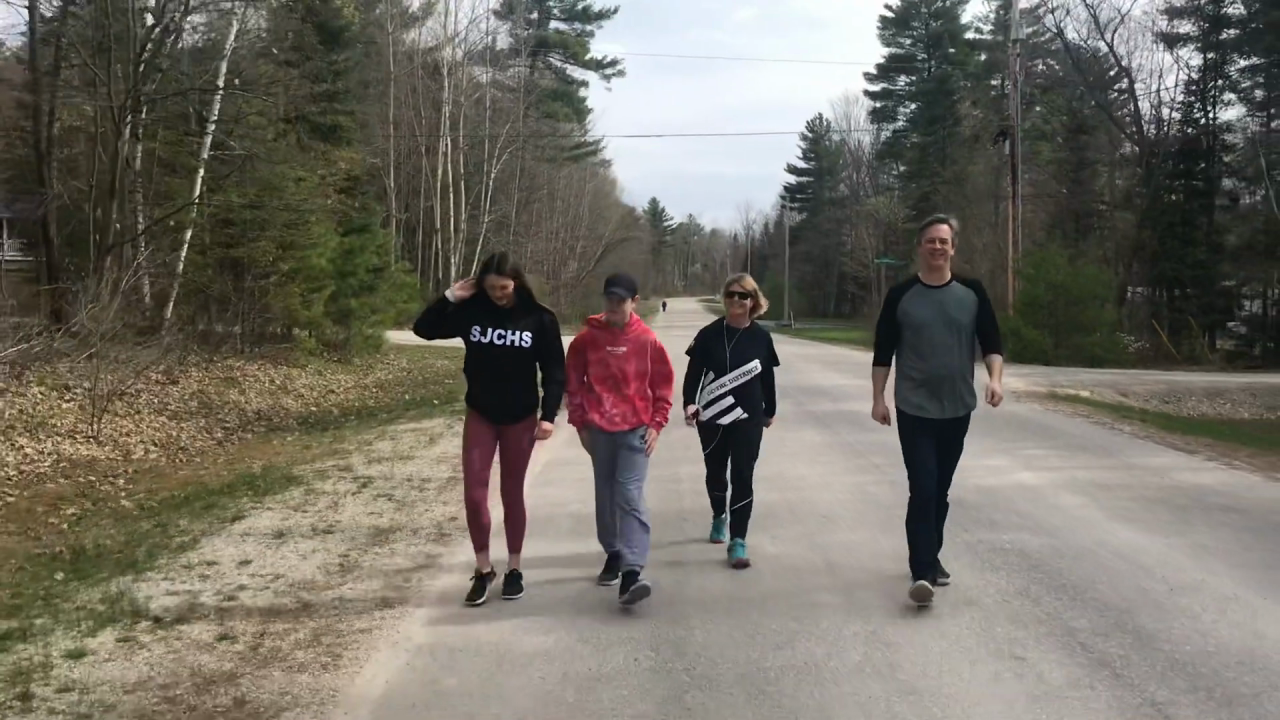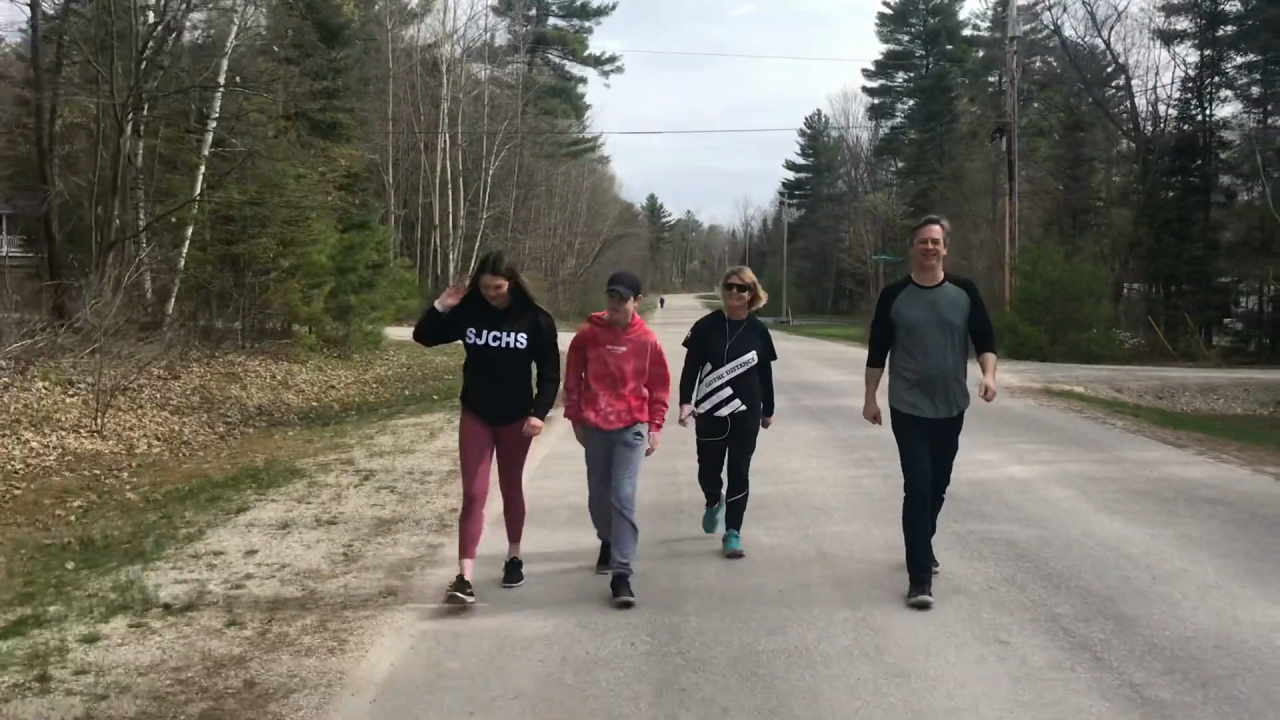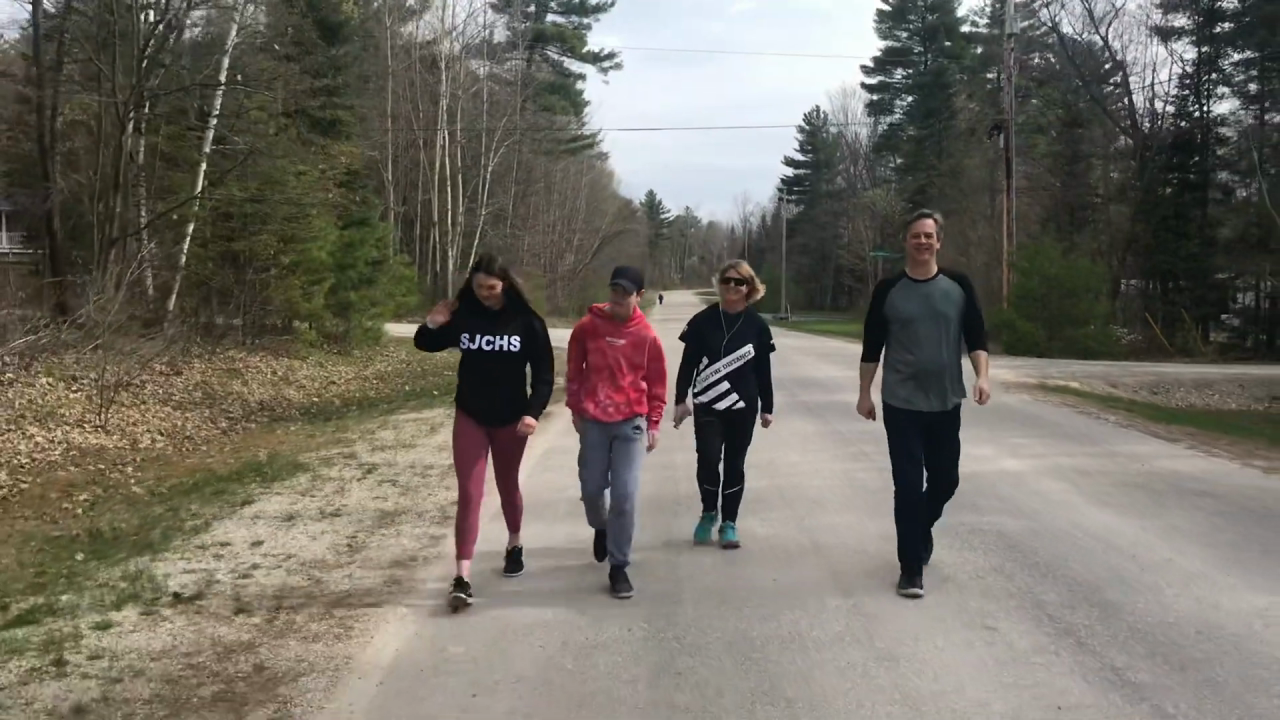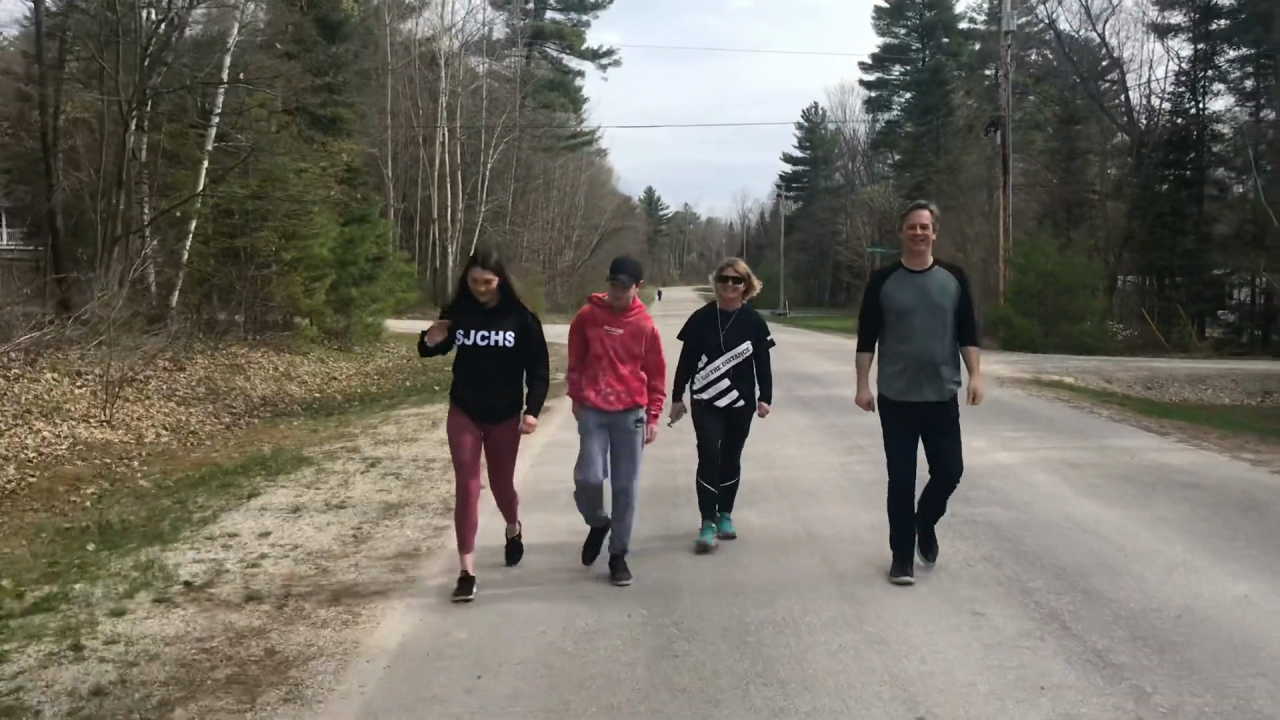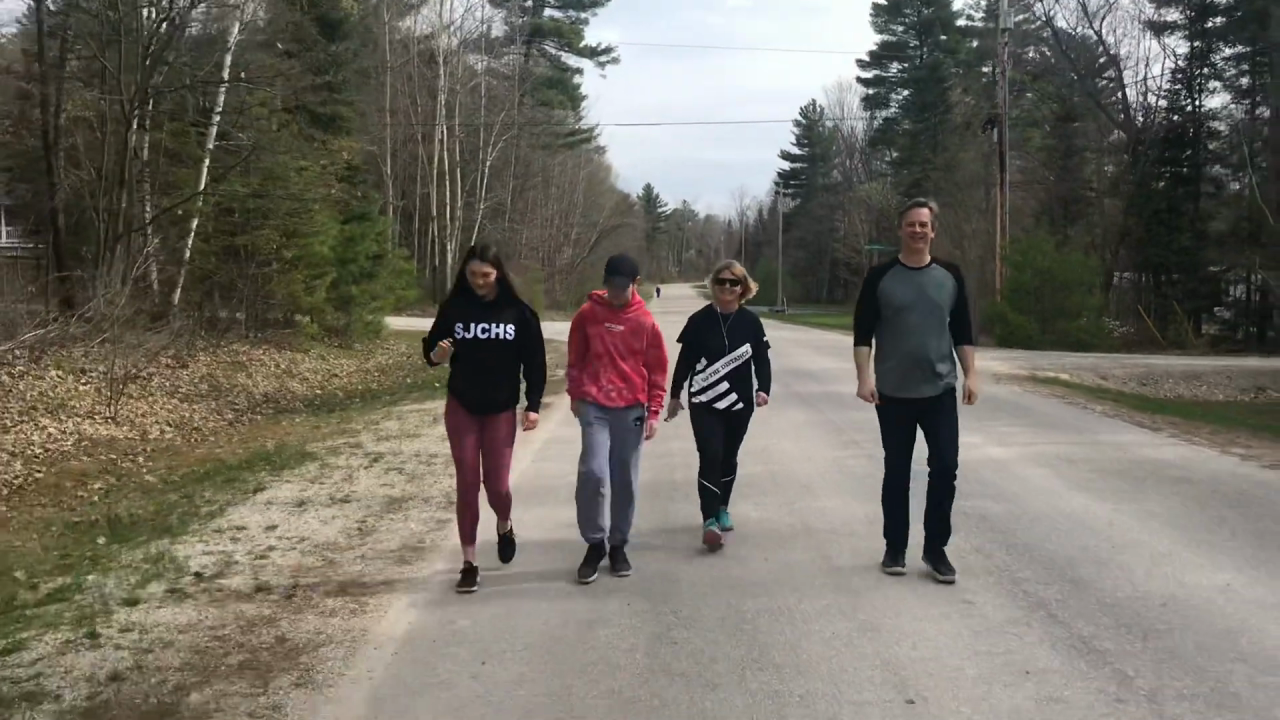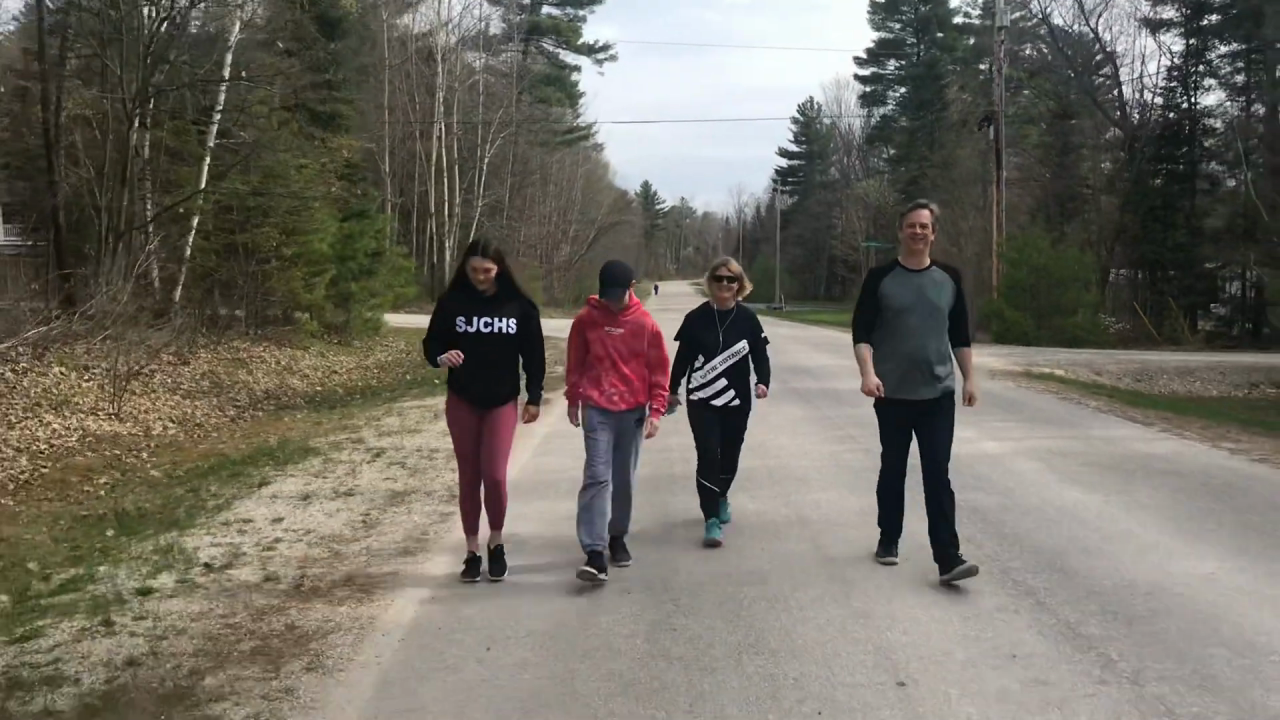
dt=0.1s
person 1, frame 1
left shoulder: (972, 292)
right shoulder: (900, 295)
left elbow: (991, 341)
right elbow: (883, 352)
left wrist: (995, 378)
right wrist: (878, 399)
left hip: (958, 408)
right hip: (914, 409)
left knee: (940, 490)
right knee: (923, 490)
left ankle: (931, 560)
right ankle: (922, 575)
person 1, frame 2
left shoulder: (965, 292)
right shoulder: (894, 296)
left elbow: (985, 340)
right elbow: (877, 351)
left wrist: (988, 374)
right wrist: (870, 399)
left hip: (951, 408)
right hip: (908, 408)
left knee: (937, 487)
right knee: (918, 489)
left ankle: (923, 546)
right ankle: (920, 577)
person 1, frame 3
left shoulder: (958, 286)
right shoulder: (888, 290)
left elbow: (976, 337)
right elbow: (872, 347)
left wrist: (982, 376)
right wrist: (864, 394)
left hip: (947, 403)
right hip: (901, 405)
left knee: (945, 479)
right knee: (908, 485)
left ankle: (922, 527)
right ankle: (911, 567)
person 1, frame 4
left shoulder: (953, 278)
right shoulder: (883, 281)
left elbow: (968, 332)
right elbow: (867, 338)
left wrist: (975, 375)
right wrist: (862, 385)
left hip: (942, 394)
right hip: (896, 396)
left knee: (949, 470)
right knee: (901, 476)
left ankle: (926, 525)
right ankle: (902, 555)
person 1, frame 5
left shoulder: (950, 276)
right shoulder: (880, 276)
left elbow: (962, 331)
right elbow: (863, 332)
left wrist: (970, 375)
right wrist: (864, 377)
left hip: (940, 390)
right hip: (893, 392)
left knee: (945, 469)
right knee: (897, 471)
left ankle: (935, 549)
right ankle: (895, 548)
person 1, frame 6
left shoulder: (949, 278)
right shoulder: (880, 277)
left elbow: (960, 333)
right elbow: (862, 331)
left wrist: (969, 378)
right wrist: (867, 372)
left hip: (939, 392)
right hip: (892, 392)
left knee: (938, 472)
right knee: (893, 468)
left ankle: (947, 557)
right ankle: (889, 537)
person 2, frame 1
left shoulder: (539, 319)
right shoulder: (471, 310)
left elbow: (555, 371)
right elbow: (423, 330)
left wrist: (549, 414)
right wrist: (450, 298)
left hip: (521, 419)
right hip: (479, 416)
left knee: (512, 494)
right knee: (474, 497)
left ankle: (514, 568)
right ankle: (482, 569)
person 2, frame 2
left shoulder: (535, 318)
right shoulder: (468, 312)
left elbow: (550, 371)
right elbow: (423, 337)
left wrist: (539, 412)
right wrist: (441, 307)
left hip: (516, 418)
right hip: (475, 415)
left knee: (511, 488)
right knee: (473, 494)
left ankle: (514, 556)
right ankle: (465, 577)
person 2, frame 3
left shoulder: (527, 321)
right shoulder: (463, 315)
left elbow: (544, 372)
right elbow: (427, 343)
left wrist: (534, 411)
right wrist: (431, 325)
left hip: (510, 419)
right hip: (469, 417)
left knee: (508, 486)
right knee: (469, 494)
left ankle: (514, 544)
right ankle: (462, 578)
person 2, frame 4
left shoulder: (521, 318)
right shoulder: (458, 311)
left elbow: (538, 368)
right elbow: (435, 350)
left wrist: (533, 409)
right wrist: (429, 341)
left hip: (505, 416)
right hip: (463, 414)
left knee: (501, 485)
right knee: (466, 489)
left ankle: (513, 530)
right ankle: (467, 572)
person 2, frame 5
left shoulder: (518, 311)
right shoulder: (454, 307)
left elbow: (535, 362)
right elbow: (432, 346)
left wrist: (533, 405)
right wrist: (434, 353)
left hip: (501, 410)
right hip: (460, 408)
left knee: (497, 484)
right knee: (466, 485)
left ankle: (505, 526)
right ankle: (469, 562)
person 2, frame 6
left shoulder: (519, 305)
right shoulder: (452, 301)
left elbow: (534, 354)
right elbow: (431, 344)
left wrist: (534, 398)
right wrist: (441, 357)
left hip: (502, 403)
right hip: (461, 401)
left knee: (494, 476)
right knee: (469, 476)
left ankle: (496, 542)
right ankle: (472, 551)
person 3, frame 1
left shoulder: (647, 341)
right shoulder: (586, 339)
left elbow: (663, 383)
right elbow: (574, 383)
left wrist: (657, 423)
right wrist: (579, 423)
left hip: (635, 431)
right hip: (599, 430)
left knee: (631, 499)
right knee: (606, 497)
left ankle: (631, 574)
right ankle: (612, 552)
person 3, frame 2
left shoulder: (647, 341)
right shoulder: (587, 335)
left elbow: (659, 385)
right elbow: (573, 379)
left wrist: (655, 425)
right wrist: (575, 418)
left hip: (631, 428)
right hip: (594, 427)
left knee: (623, 498)
right knee: (599, 493)
left ankle: (622, 575)
right ankle: (607, 541)
person 3, frame 3
left shoulder: (646, 336)
right shoulder: (587, 327)
left elbow: (657, 381)
right elbow: (574, 370)
left wrist: (654, 423)
right wrist: (575, 408)
left hip: (631, 422)
right hip: (592, 421)
left knee: (624, 493)
right knee: (593, 486)
left ankle: (618, 565)
right ankle: (602, 527)
person 3, frame 4
left shoulder: (645, 326)
right shoulder: (587, 316)
left elbow: (656, 373)
right elbow: (576, 361)
left wrist: (653, 416)
right wrist: (576, 397)
left hip: (631, 412)
right hip: (593, 410)
left knee: (625, 485)
right knee: (588, 478)
left ankle: (618, 554)
right ankle: (597, 523)
person 3, frame 5
left shoulder: (646, 322)
right shoulder: (587, 315)
left elbow: (657, 369)
right elbow: (575, 358)
left wrist: (654, 411)
right wrist: (576, 395)
left hip: (632, 409)
right hip: (594, 407)
left knee: (625, 480)
right knee: (592, 472)
left ankle: (618, 545)
right ankle: (594, 543)
person 3, frame 6
left shoulder: (645, 323)
right shoulder: (586, 320)
left elbow: (659, 369)
right elbow: (575, 363)
left wrist: (657, 410)
right wrist: (573, 400)
left hip: (633, 410)
right hip: (596, 410)
left knee: (624, 478)
right knee: (597, 477)
left ankle: (617, 536)
right ankle: (594, 554)
person 4, frame 1
left shoulder: (761, 337)
right shoulder: (708, 335)
left elbow: (767, 378)
right elbow: (693, 374)
left wrist: (770, 412)
right wrist: (689, 403)
left hip: (748, 420)
right hip: (713, 418)
left knee: (742, 478)
right knee: (716, 473)
left ankle: (738, 542)
right ankle: (720, 514)
person 4, frame 2
left shoulder: (759, 330)
right shoulder: (705, 326)
left elbow: (765, 373)
right elbow: (691, 367)
left wrist: (768, 410)
right wrist: (686, 401)
left hip: (746, 412)
right hip: (710, 411)
left knee: (739, 471)
right knee: (708, 468)
left ankle: (732, 533)
right ankle: (714, 503)
person 4, frame 3
left shoulder: (757, 324)
right shoulder: (703, 320)
left elbow: (763, 368)
right elbow: (688, 362)
left wrist: (767, 408)
right wrist: (681, 400)
left hip: (743, 406)
right hip: (708, 404)
left knee: (735, 464)
right knee: (708, 460)
left ankle: (728, 524)
right ankle: (708, 513)
person 4, frame 4
left shoulder: (754, 320)
right shoulder: (701, 318)
left elbow: (763, 363)
right elbow: (687, 360)
left wrist: (765, 397)
right wrist: (677, 397)
left hip: (741, 402)
right hip: (706, 401)
left knee: (730, 458)
right knee: (709, 457)
left ankle: (725, 514)
right ankle: (708, 523)
person 4, frame 5
left shoulder: (751, 322)
right shoulder: (699, 321)
left elbow: (761, 360)
right elbow: (685, 360)
left wrist: (763, 388)
right wrist: (675, 395)
left hip: (739, 404)
right hip: (704, 404)
left knee: (728, 458)
right knee: (710, 458)
left ankle: (723, 506)
right ankle: (711, 522)
person 4, frame 6
left shoulder: (748, 318)
right shoulder: (696, 318)
left elbow: (760, 356)
right elbow: (683, 357)
left wrist: (762, 382)
right wrist: (672, 390)
left hip: (737, 400)
right hip: (702, 401)
left knee: (730, 455)
right knee: (708, 457)
left ankle: (721, 497)
right ankle: (712, 521)
